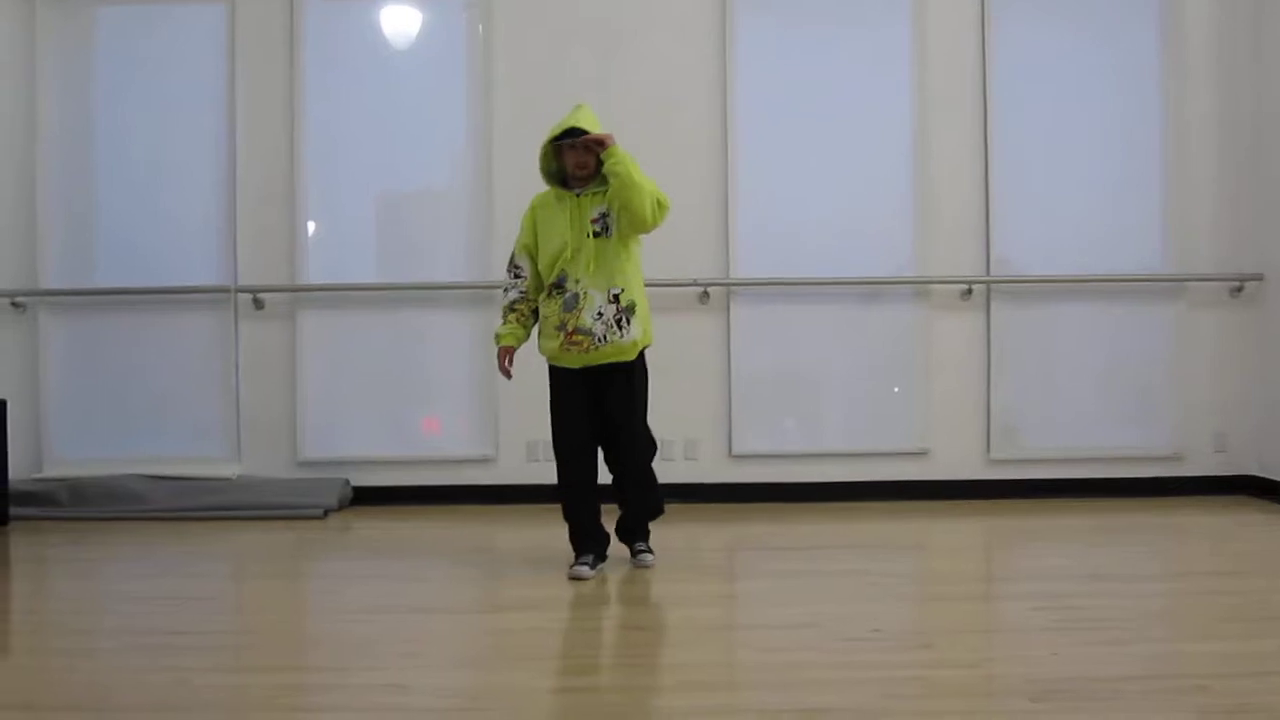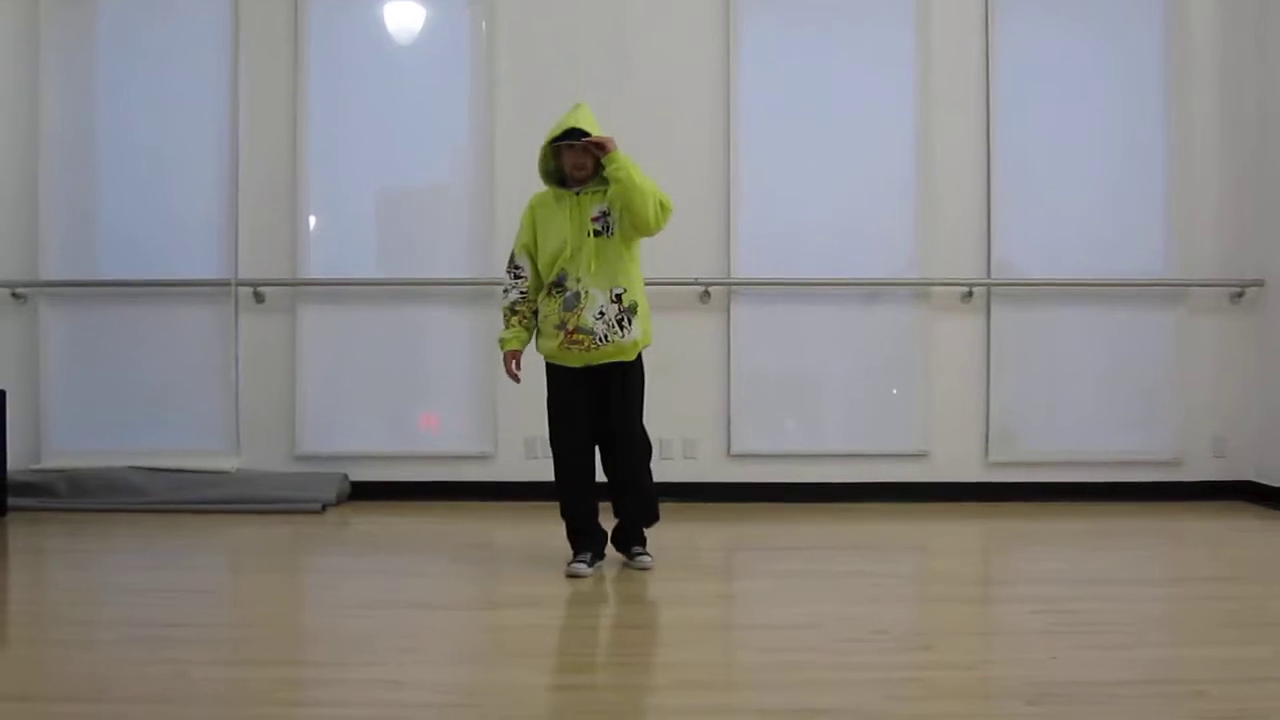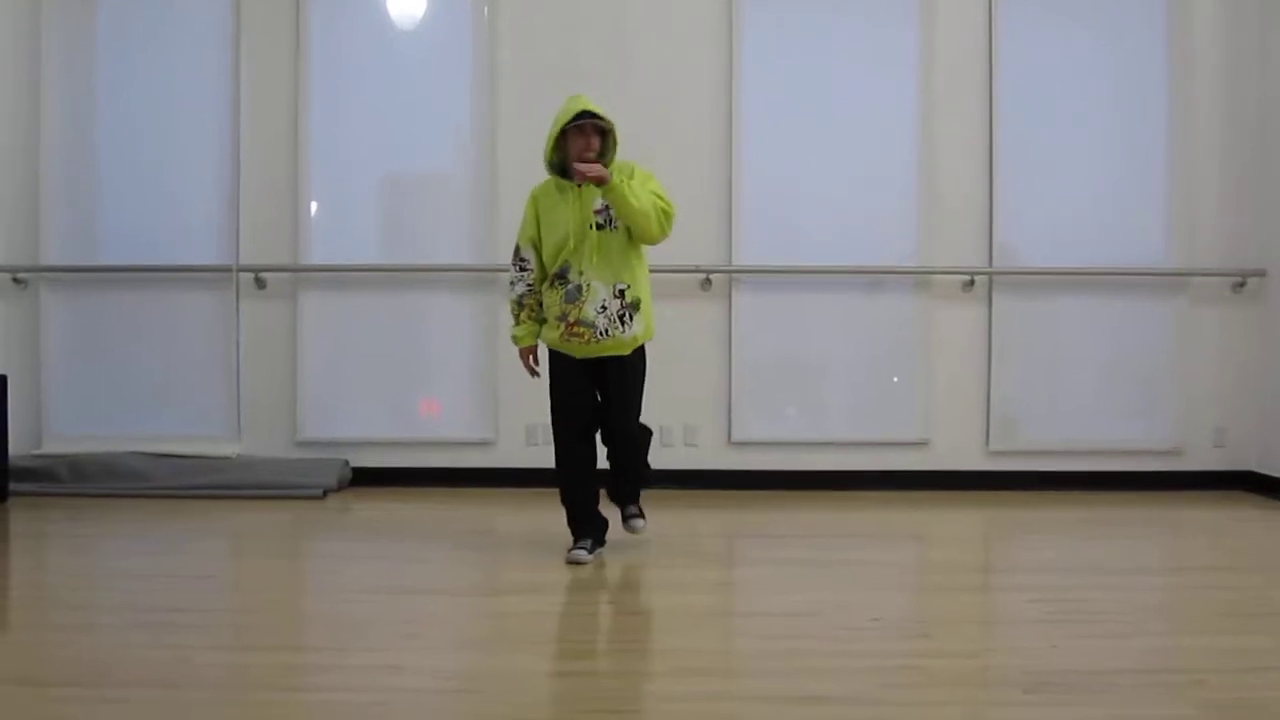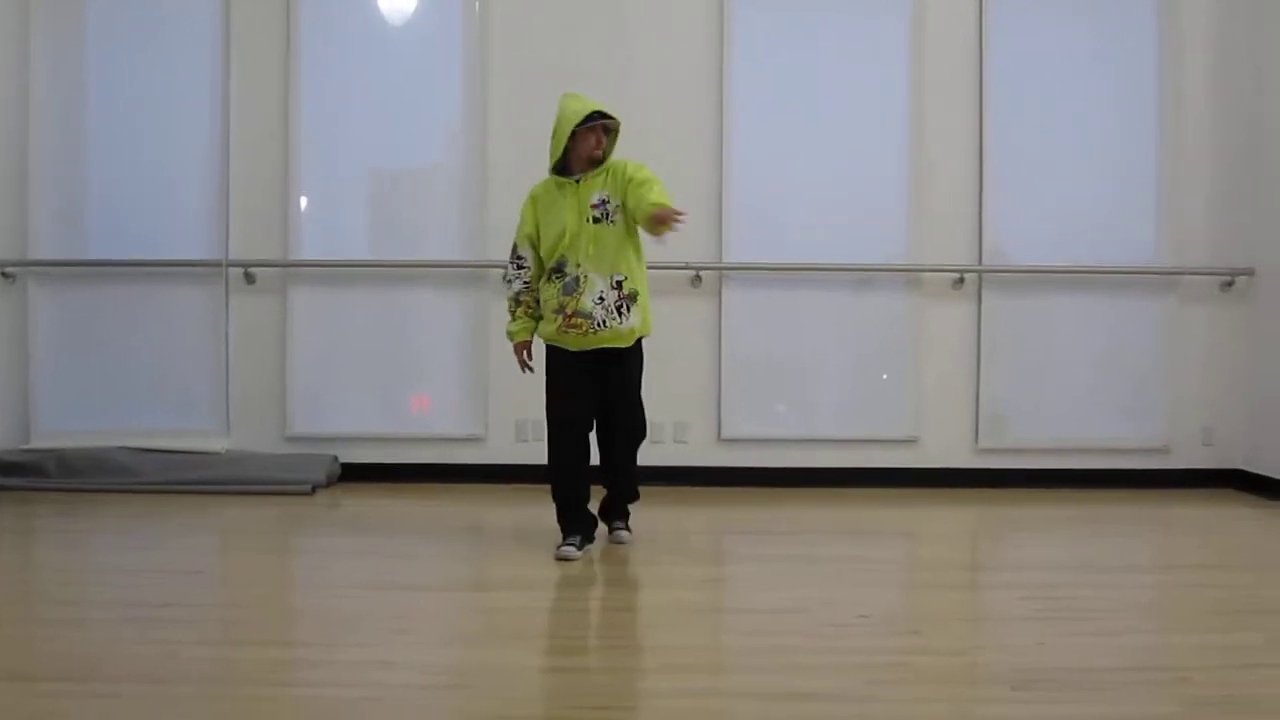
dt=0.3s
person 1, frame 1
left shoulder: (622, 193)
right shoulder: (542, 207)
left elbow: (650, 212)
right elbow: (523, 276)
left wrist: (615, 156)
right wrist: (511, 334)
left hip: (622, 349)
right hip: (566, 355)
left knee: (630, 444)
right knee: (574, 453)
left ankle: (637, 530)
right ankle: (588, 545)
person 1, frame 2
left shoulder: (621, 191)
right shoulder: (540, 207)
left elbow: (654, 217)
right elbow: (521, 277)
left wrist: (616, 159)
right wrist: (514, 337)
left hip: (620, 348)
right hip: (563, 353)
left knee: (627, 445)
right knee: (572, 451)
left ankle: (633, 535)
right ankle: (585, 543)
person 1, frame 3
left shoulder: (630, 177)
right shoulder: (543, 196)
left elbow: (657, 225)
right elbow: (527, 269)
left wrist: (612, 183)
right wrist: (526, 332)
left hip: (623, 337)
right hip: (567, 342)
left knee: (624, 428)
right knee: (573, 438)
left ankle: (629, 495)
right ankle: (586, 529)
person 1, frame 4
left shoulder: (624, 175)
right shoulder: (542, 195)
left elbow: (650, 200)
right elbow: (523, 265)
left wrist: (662, 212)
right wrist: (520, 326)
left hip: (621, 332)
right hip: (564, 335)
left knee: (623, 427)
right knee: (567, 433)
left ankle: (617, 510)
right ankle: (575, 525)
